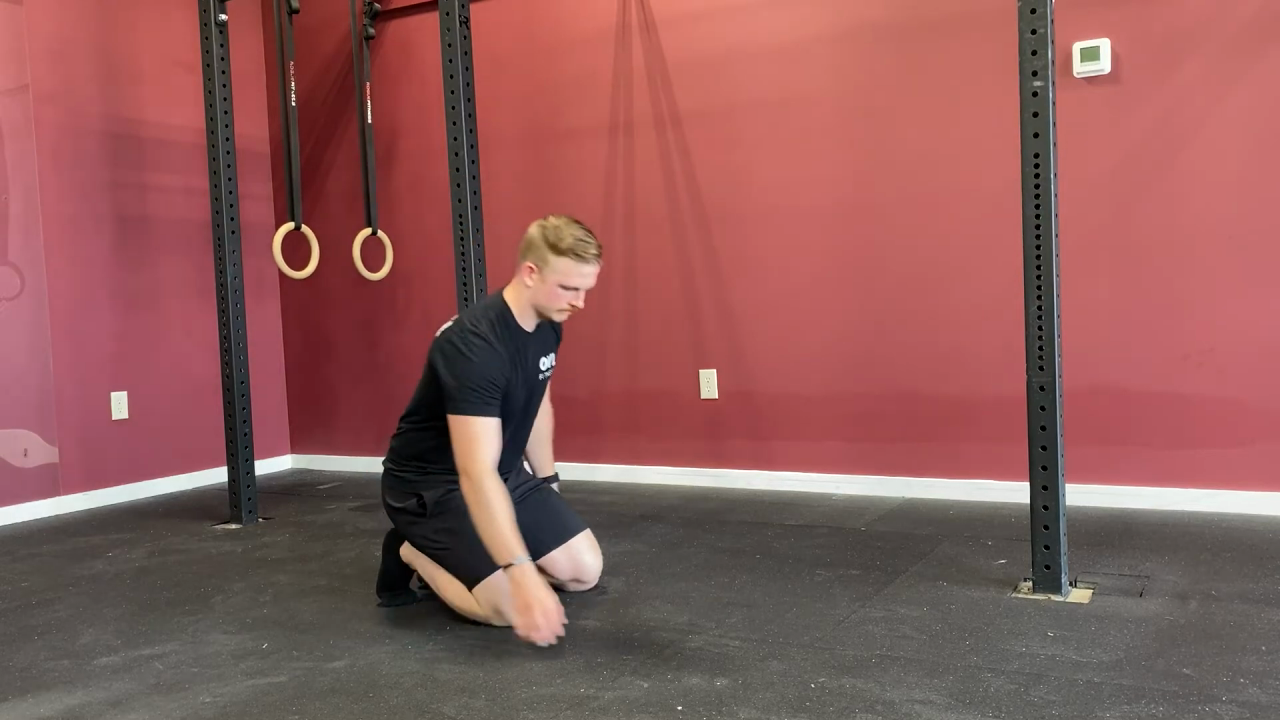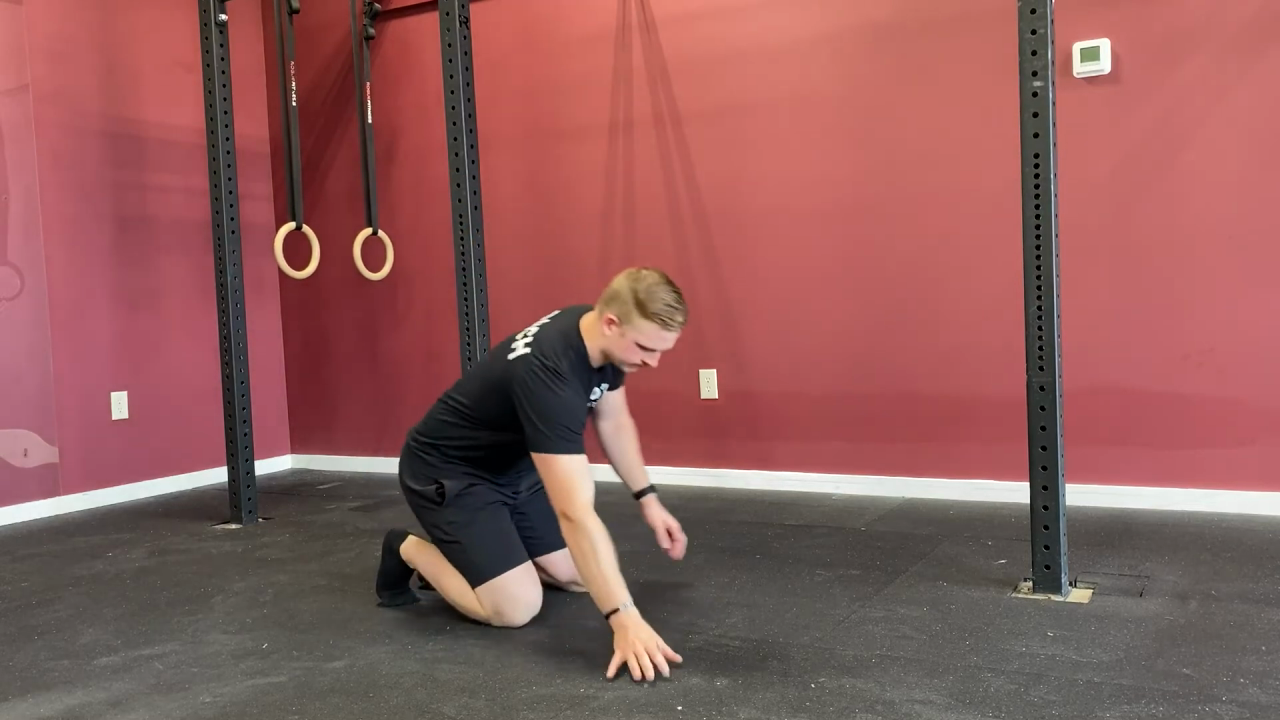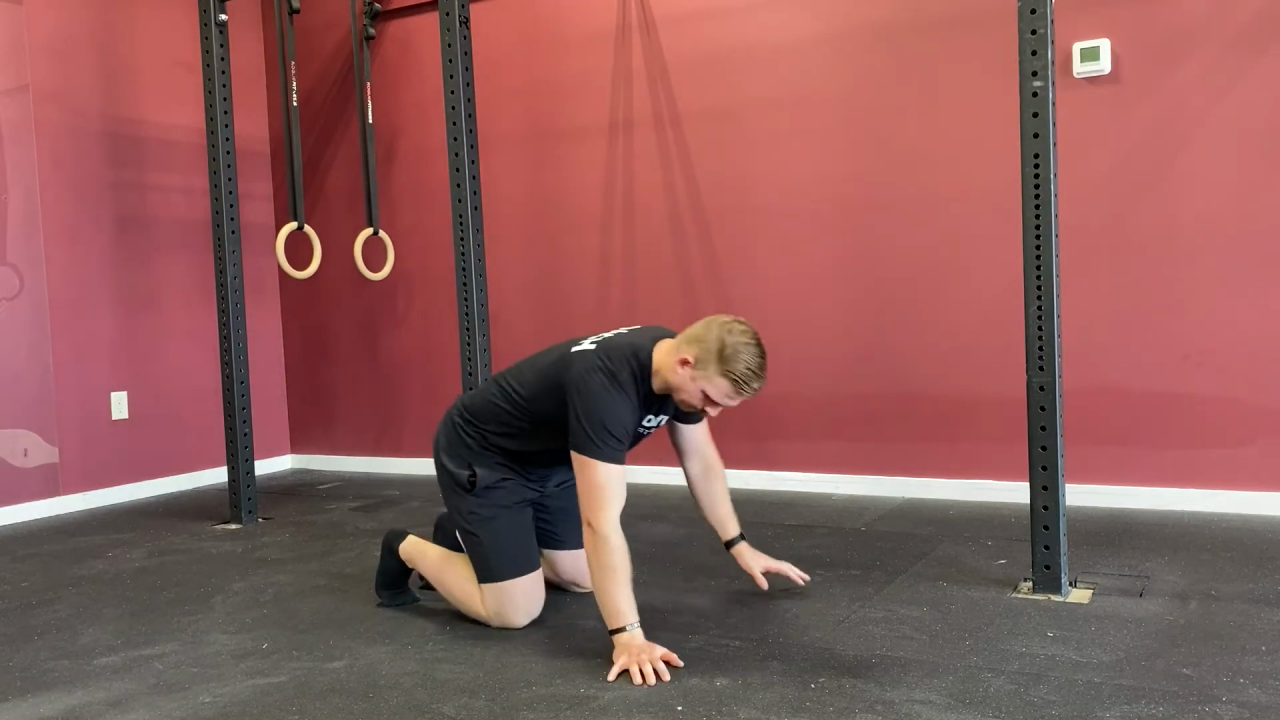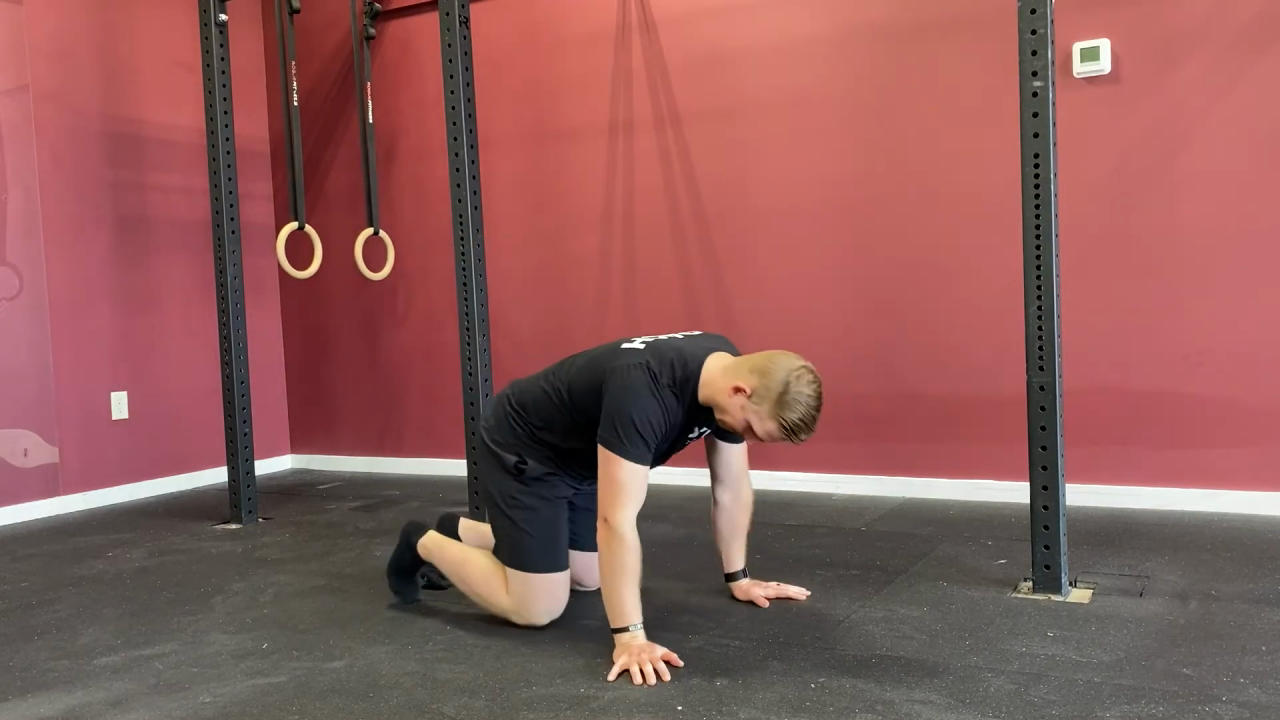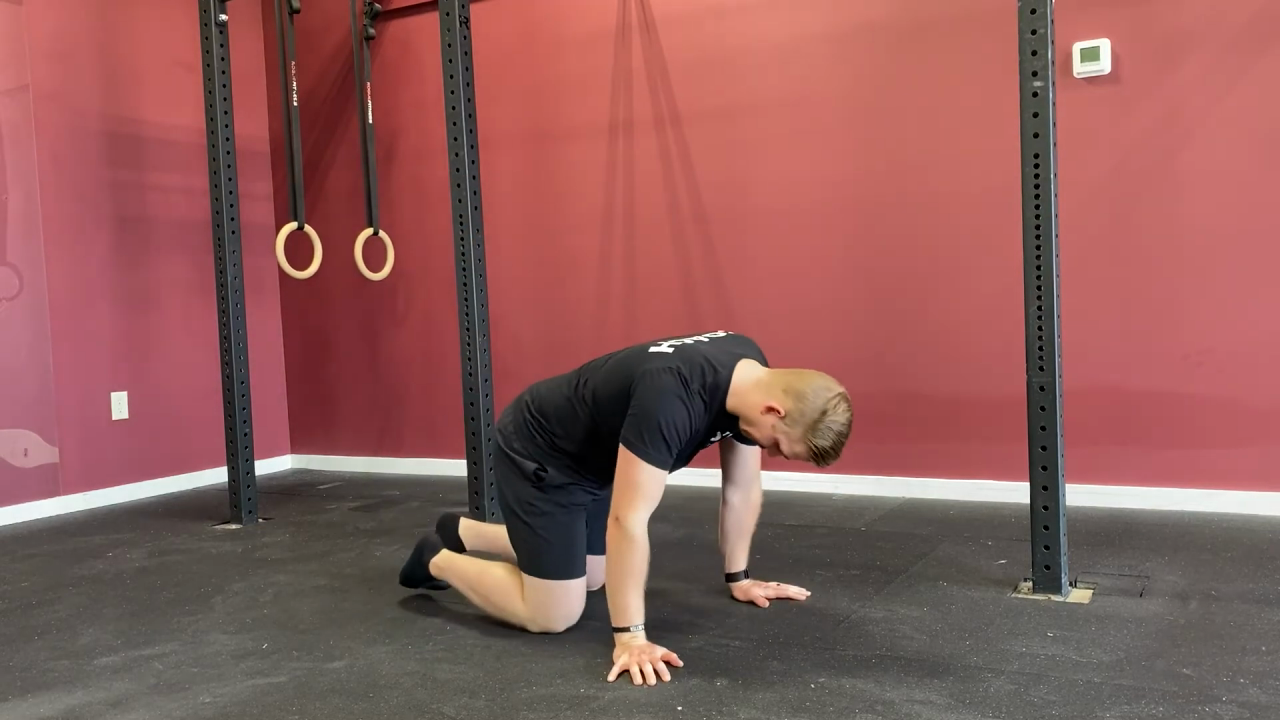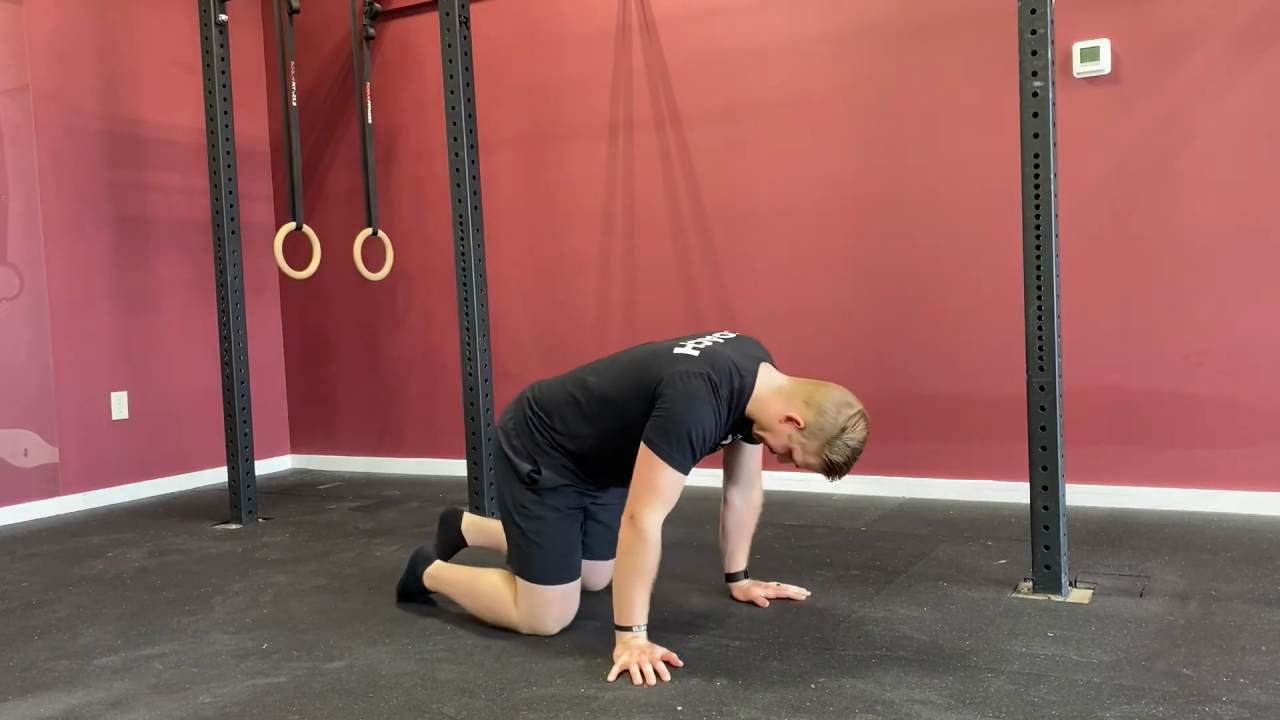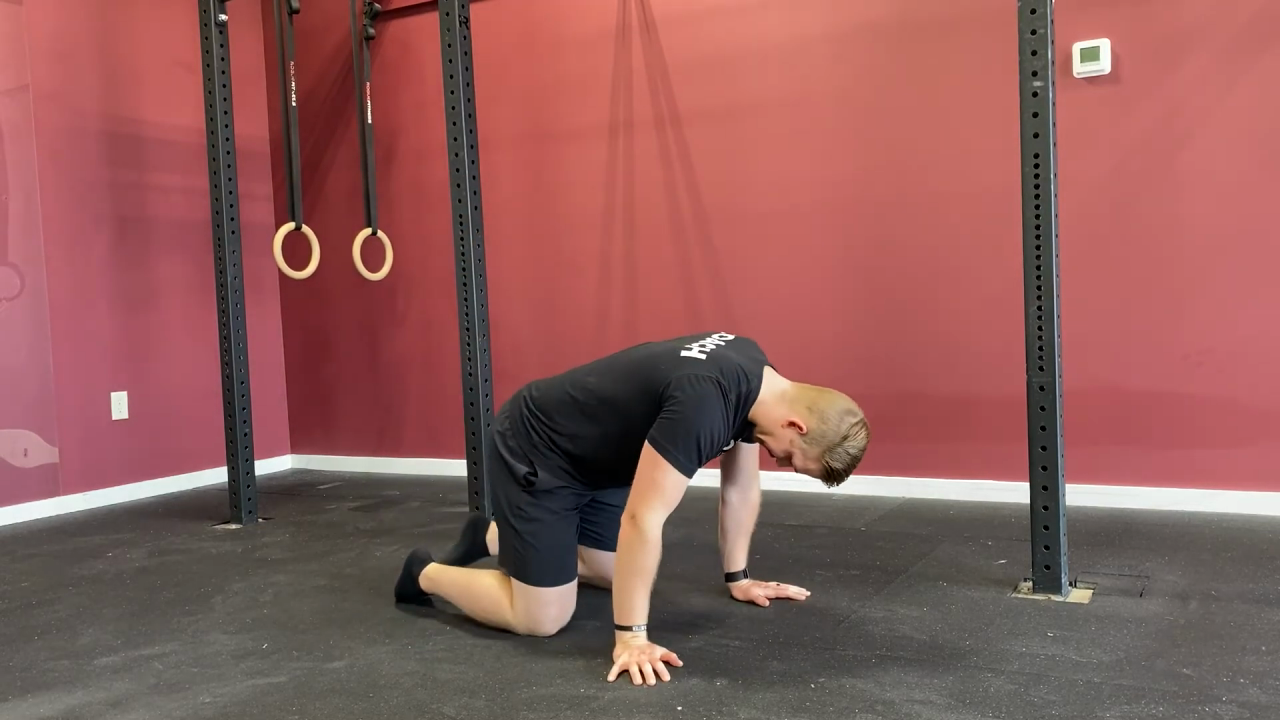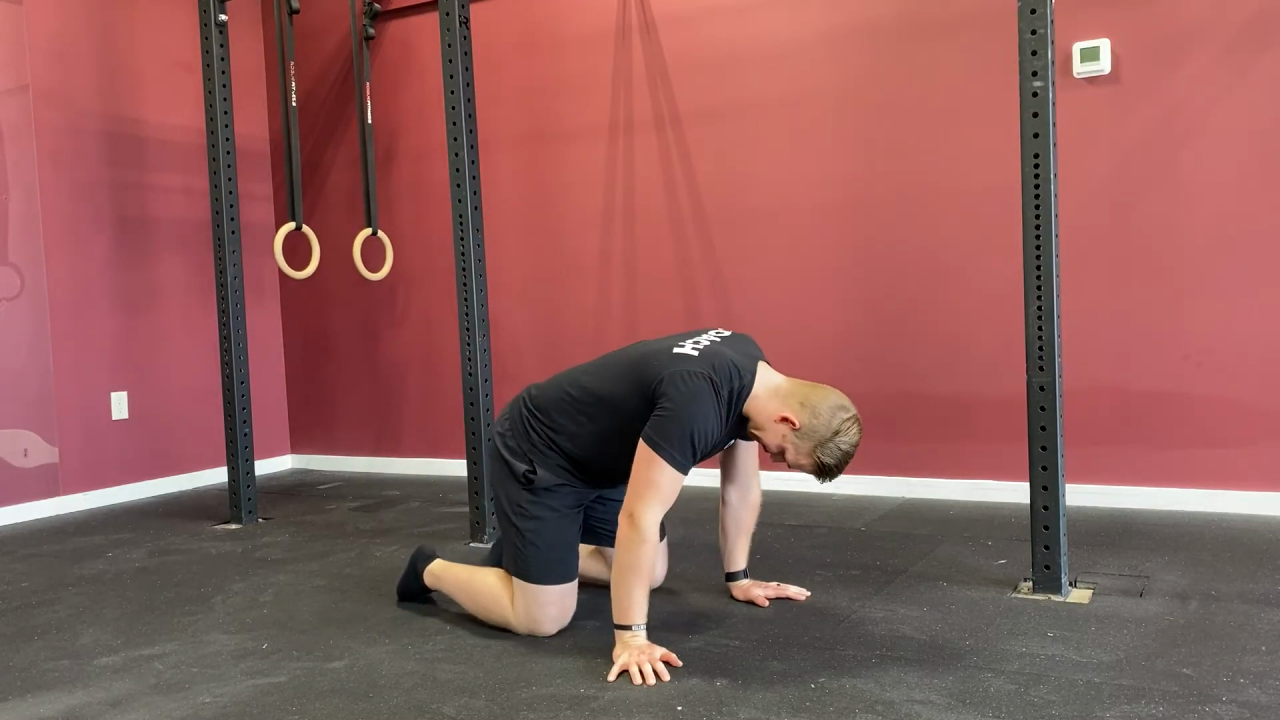
dt=0.3s
person 1, frame 1
left shoulder: (547, 323)
right shoulder: (474, 344)
right elbow: (476, 474)
left wrist: (547, 488)
right wrist: (520, 574)
left hip: (503, 475)
right hip: (433, 485)
left knee: (585, 569)
right knee: (513, 602)
left ankle: (477, 544)
right ankle: (411, 555)
person 1, frame 2
left shoulder: (603, 341)
right shoulder: (548, 375)
left elbow: (613, 420)
right elbow: (576, 513)
left wrist: (648, 499)
right wrist: (624, 620)
left hip: (511, 465)
right hip: (448, 472)
left knee: (581, 576)
right knee: (518, 607)
left ankle: (472, 547)
right ankle: (412, 552)
person 1, frame 3
left shoulder: (681, 365)
right shoulder: (606, 385)
left elbow: (701, 464)
right elbow: (600, 521)
left wrist: (739, 546)
right wrist: (628, 636)
left hip: (545, 456)
right hip: (480, 455)
left knee: (580, 578)
right knee: (515, 610)
left ankle: (463, 532)
right ankle: (408, 551)
person 1, frame 4
left shoulder: (729, 374)
right shoulder: (644, 390)
left elbow: (732, 488)
right elbow: (617, 520)
left wrist: (738, 577)
right wrist: (629, 637)
left hip: (578, 455)
right hip: (521, 449)
left knee: (587, 577)
right knee: (537, 608)
left ankle: (461, 531)
right ankle: (426, 545)
person 1, frame 5
left shoulder: (754, 378)
right shoulder: (671, 396)
left elbow: (741, 489)
right elbow: (628, 519)
left wrist: (738, 577)
right wrist: (630, 637)
left hip: (591, 454)
right hip: (538, 452)
left knee: (590, 576)
right knee: (554, 614)
left ankle: (461, 532)
right ankle: (437, 560)
person 1, frame 6
left shoulder: (760, 379)
right shoulder: (697, 400)
left elbow: (742, 489)
right elbow: (642, 519)
left wrist: (738, 577)
right wrist: (631, 637)
left hip: (596, 455)
right hip: (538, 452)
left knee: (593, 578)
right knee: (547, 617)
left ankle: (464, 527)
right ankle: (430, 573)
person 1, frame 7
left shoulder: (755, 380)
right shoulder: (704, 404)
left elbow: (739, 488)
right elbow: (642, 519)
left wrist: (738, 577)
right wrist: (631, 637)
left hip: (594, 452)
right hip: (534, 451)
left knee: (616, 571)
right knee: (542, 619)
left ankle: (494, 537)
right ankle: (425, 574)
person 1, frame 8
left shoulder: (752, 375)
right shoulder: (698, 400)
left elbow: (740, 486)
right elbow: (638, 517)
left wrist: (738, 578)
right wrist: (631, 637)
left hip: (597, 454)
right hip: (536, 454)
left knee: (651, 573)
right knee: (544, 620)
left ankle: (528, 549)
right ankle: (430, 572)
